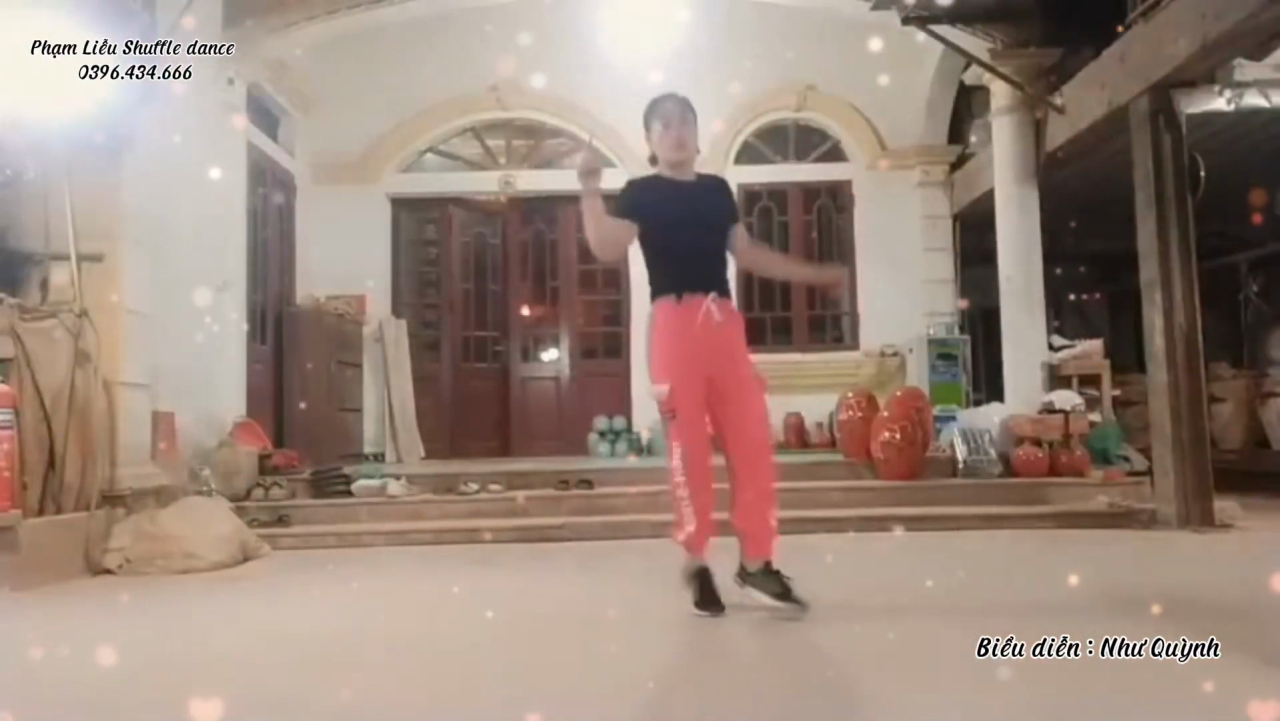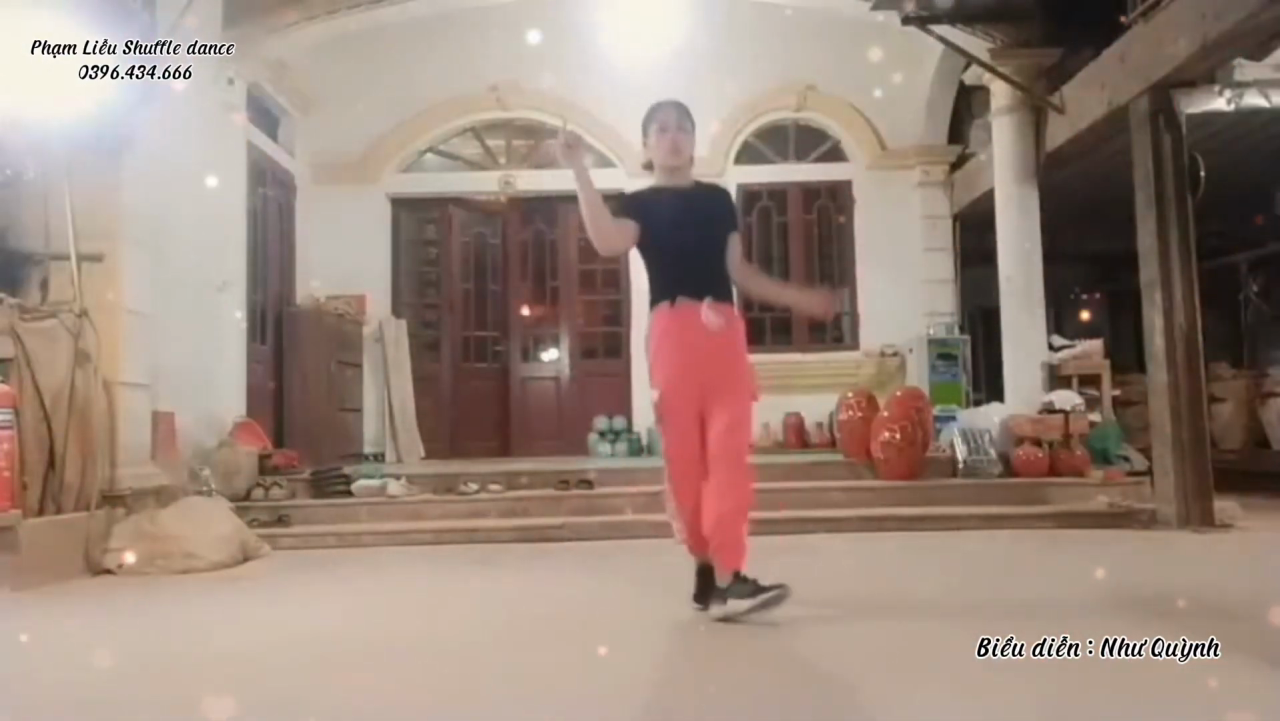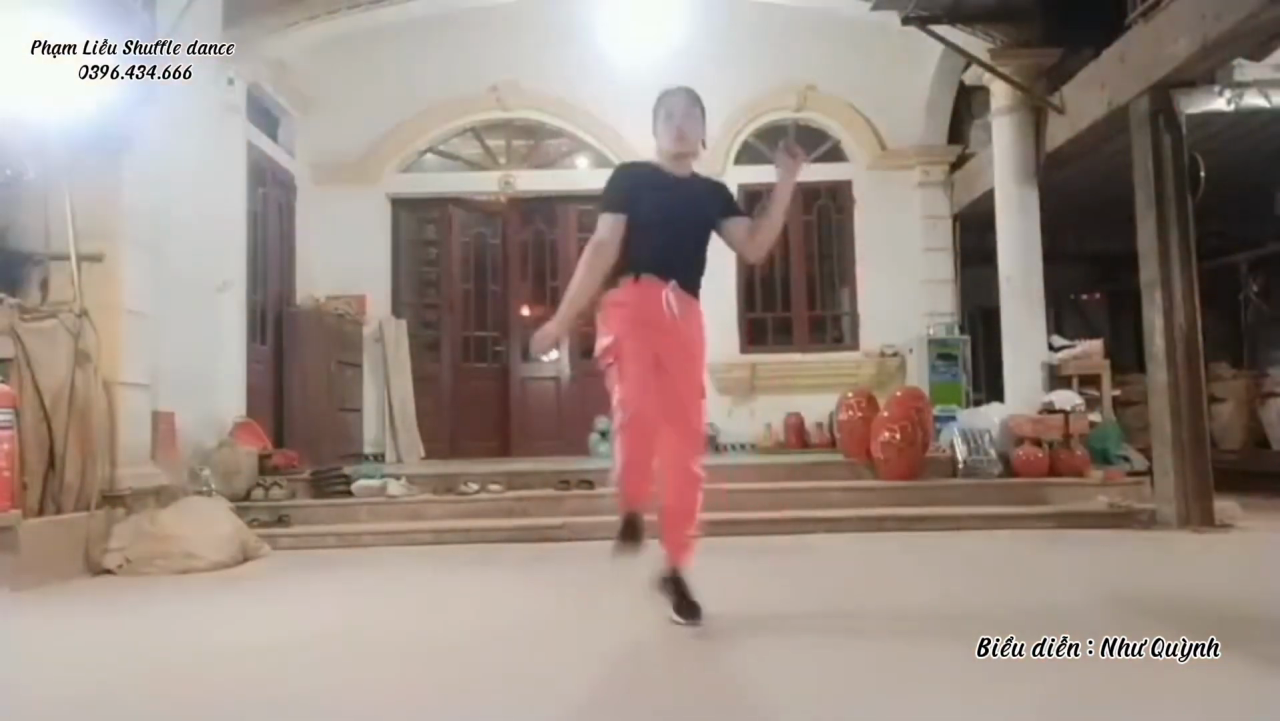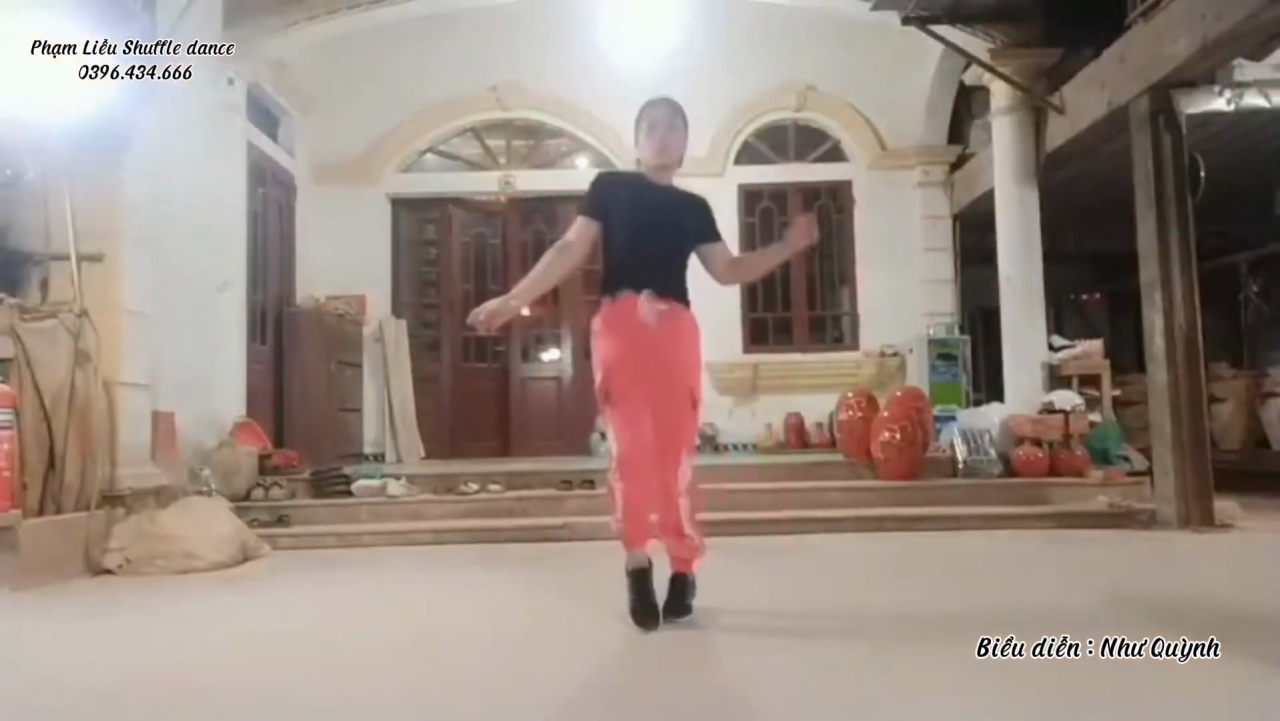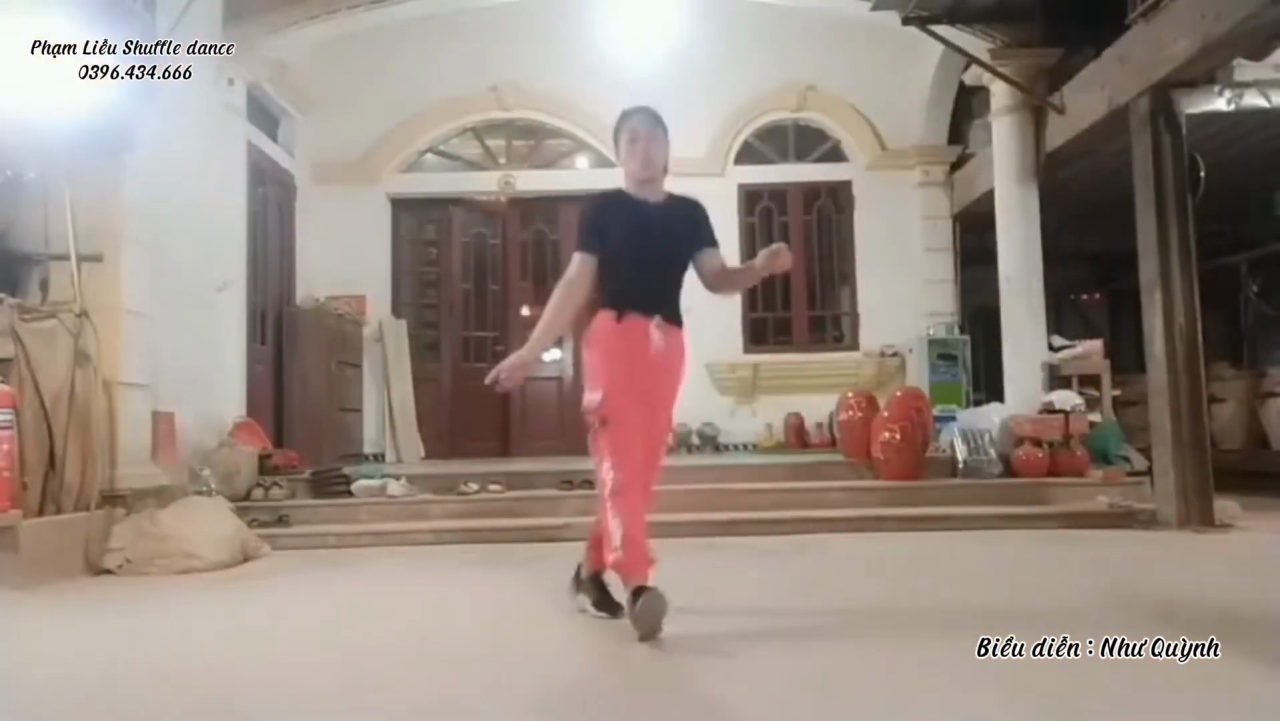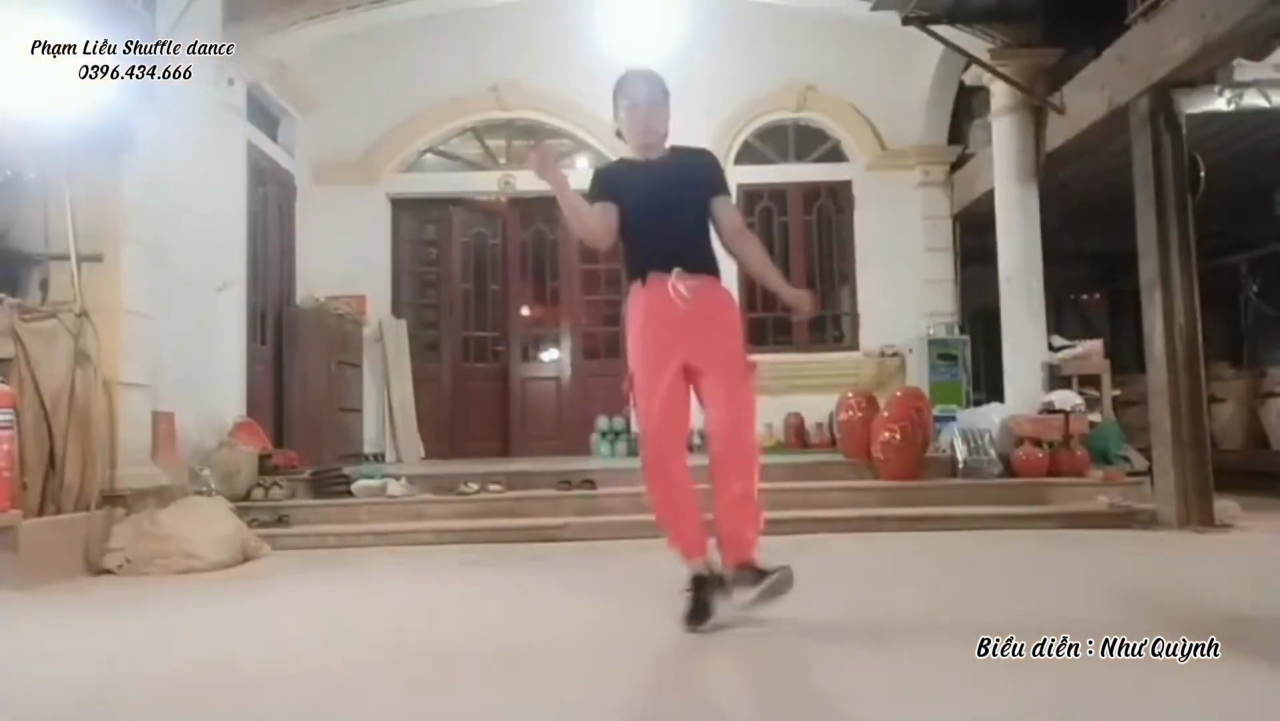
dt=0.4s
person 1, frame 1
left shoulder: (717, 190)
right shoulder: (638, 194)
left elbow: (747, 252)
right elbow: (607, 248)
left wrist: (814, 274)
right wrist: (590, 189)
left hip: (723, 324)
right hip: (675, 324)
left knee: (754, 444)
right knee: (689, 450)
left ankle: (758, 563)
right ankle: (696, 565)
person 1, frame 2
left shoulder: (717, 199)
right shoulder: (639, 204)
right elbow: (609, 243)
left wrist: (799, 298)
right wrist: (580, 172)
left hip: (725, 330)
right hip: (673, 331)
left knee: (730, 453)
right knee: (684, 459)
left ankle: (726, 578)
right ankle: (705, 565)
person 1, frame 3
left shoulder: (713, 194)
right shoulder: (629, 178)
left elbow: (753, 249)
right elbow: (602, 247)
left wrist: (786, 184)
right wrist: (563, 318)
left hip: (682, 320)
right hip: (630, 307)
left knee: (686, 448)
right knee: (639, 412)
left ankle: (676, 568)
right ankle: (631, 513)
person 1, frame 4
left shoulder: (693, 207)
right shoulder: (611, 186)
left elbow: (728, 271)
right elbow: (571, 248)
left wrist: (789, 245)
right wrist: (513, 299)
left hip: (675, 330)
right hip: (618, 325)
left knee: (676, 453)
right knee: (631, 444)
left ankle: (683, 571)
right ankle: (637, 561)
person 1, frame 5
left shoulder: (690, 214)
right shoulder: (602, 210)
left elbow: (716, 277)
right elbow: (576, 285)
left wrist: (760, 266)
right wrist: (530, 351)
left hip: (666, 349)
right hip: (613, 340)
left knee: (639, 473)
right knee: (621, 467)
left ankle: (590, 572)
right ankle: (637, 586)
person 1, frame 6
left shoulder: (700, 164)
right shoulder: (611, 178)
left elbow: (734, 231)
right elbow: (598, 235)
left wrist: (783, 289)
right wrist: (557, 182)
left hip: (710, 302)
right hip: (650, 310)
left knee: (732, 427)
right knee: (660, 444)
left ankle: (740, 565)
right ankle: (700, 568)
